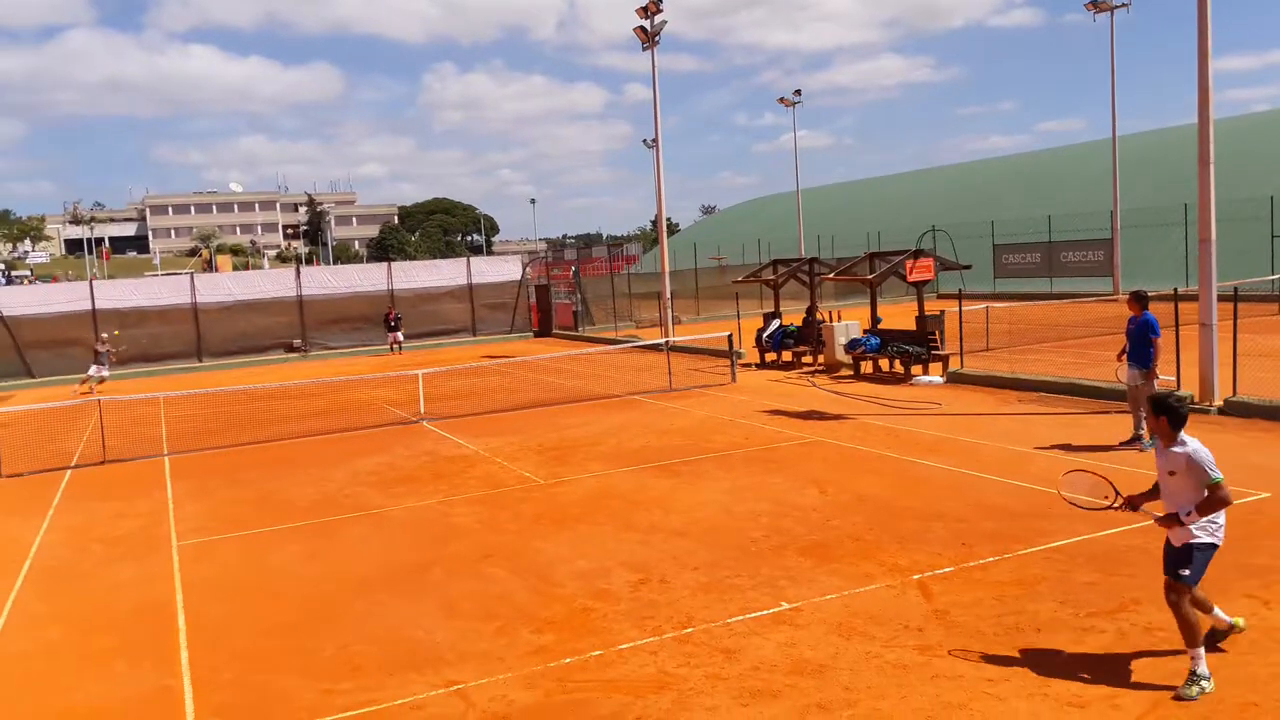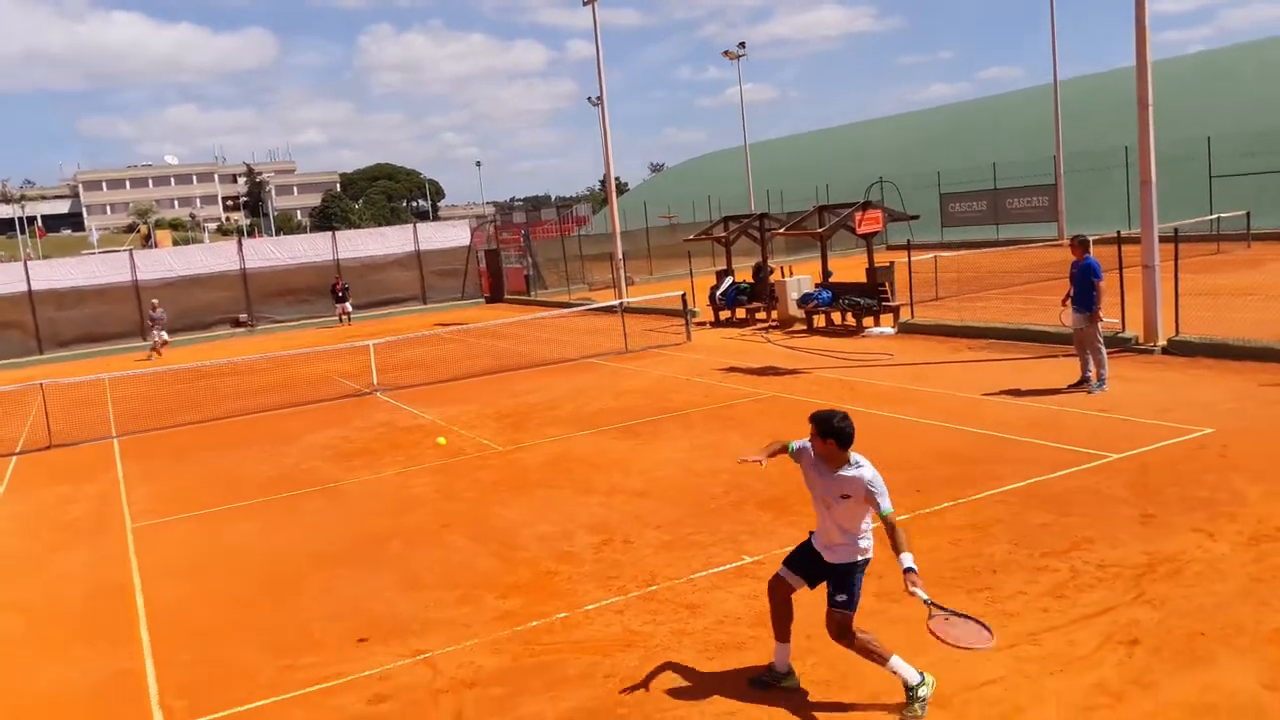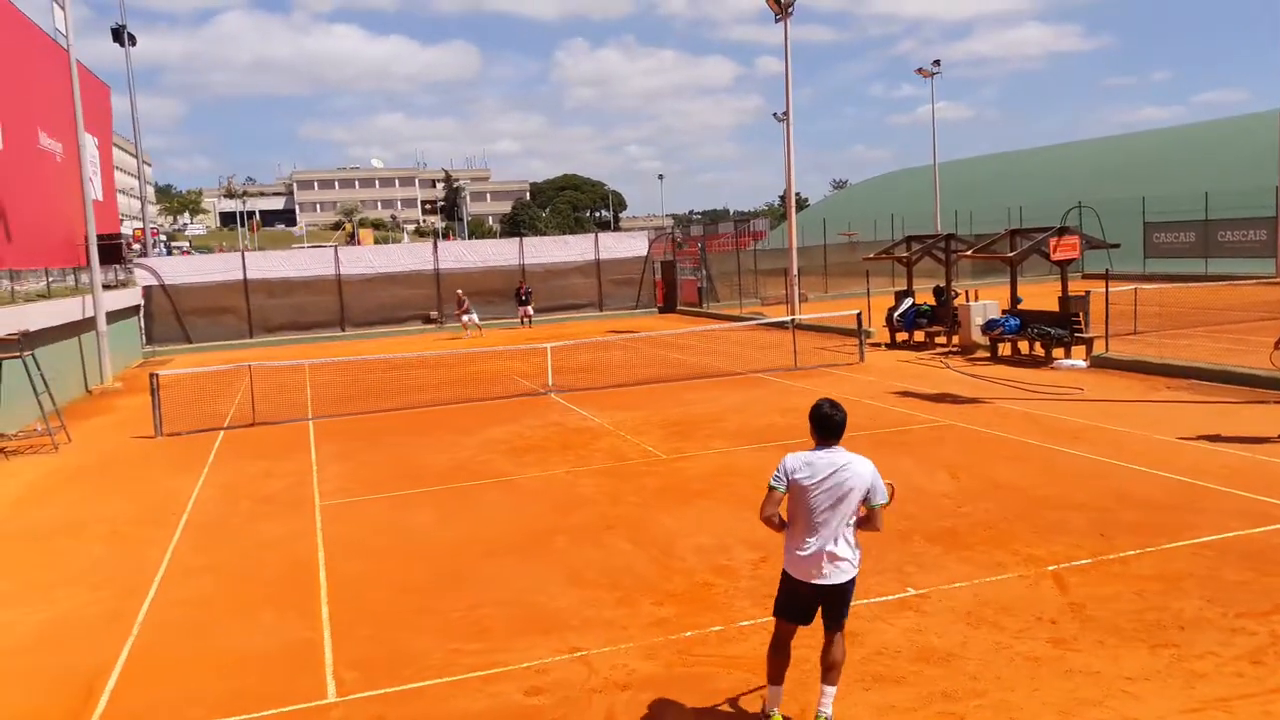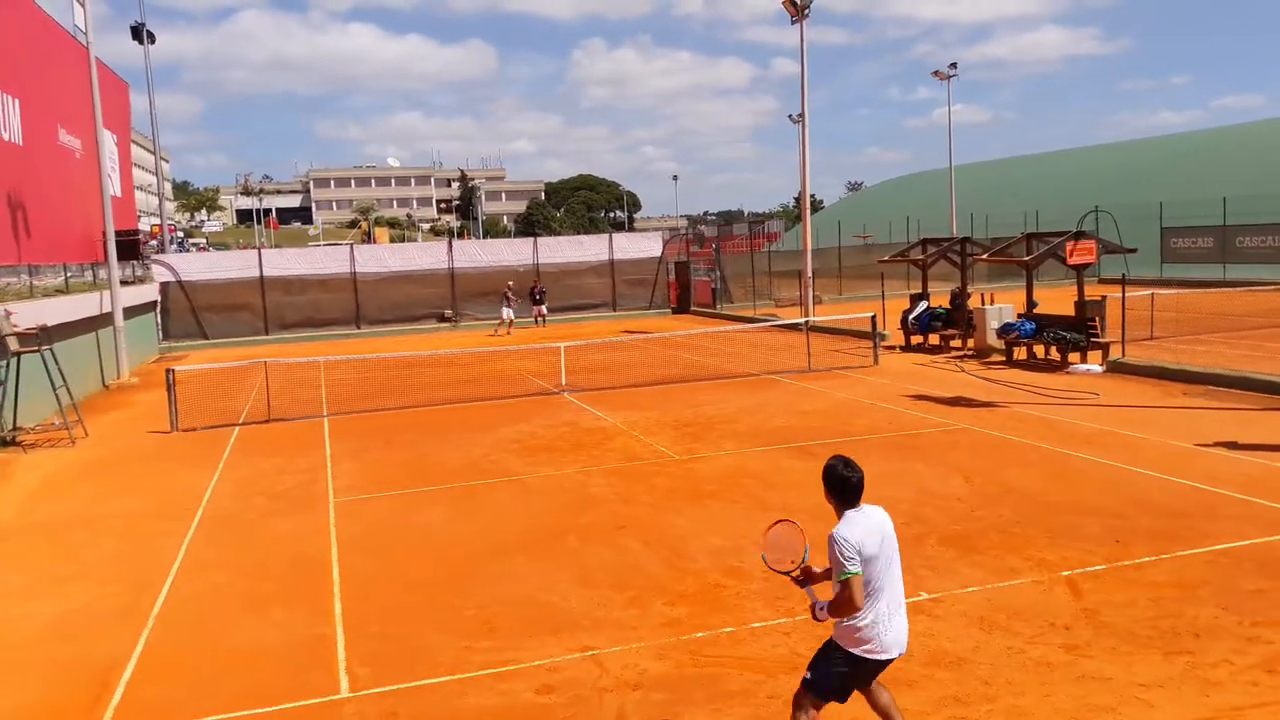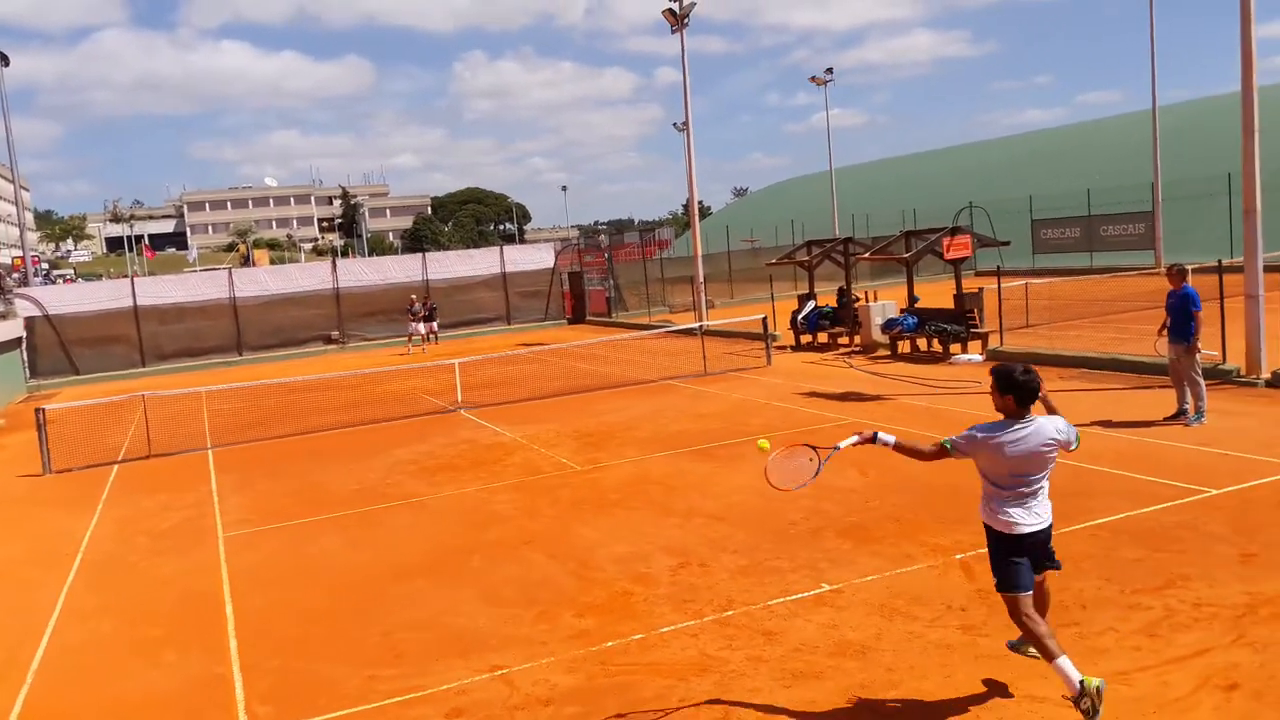
dt=1s
person 1, frame 1
left shoulder: (1194, 454)
right shoulder: (1161, 445)
left elbow: (1224, 497)
left wrist: (1181, 517)
right wrist: (1143, 498)
left hip: (1201, 534)
right hip: (1177, 532)
left knee: (1176, 596)
right knee: (1179, 591)
left ankle: (1200, 673)
right ankle: (1225, 623)
person 1, frame 2
left shoulder: (866, 477)
right shoulder: (812, 452)
left elbow: (891, 524)
right elbow: (784, 445)
left wrist: (908, 565)
right wrist: (763, 455)
left hip: (848, 557)
right hip: (821, 544)
left knee: (840, 630)
right knee: (777, 589)
left ankle: (915, 682)
right ankle: (782, 668)
person 1, frame 3
left shoulder: (793, 463)
right shoulder: (864, 468)
left elbow: (766, 513)
right elbow: (876, 523)
left wrist: (787, 527)
left hip: (800, 567)
right hip: (841, 569)
left knee: (783, 633)
right knee: (834, 636)
person 1, frame 4
left shoulder: (843, 535)
right shoulder: (878, 515)
left elbow: (853, 601)
left wrist: (822, 609)
right wrist: (824, 575)
left hip: (863, 640)
right hip: (892, 635)
right knee: (865, 683)
person 1, frame 5
left shoulder: (984, 436)
right shoulder: (1050, 433)
left elbow: (929, 453)
right elbow: (1071, 441)
left wrist: (882, 438)
right wrist: (1048, 403)
left hip: (1009, 529)
right hip: (1040, 521)
left knee: (1023, 610)
right knee: (1038, 580)
left ankle: (1079, 683)
right ankle: (1034, 639)
